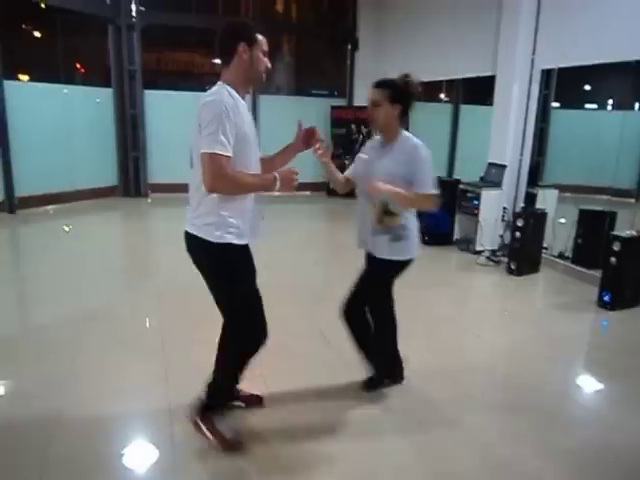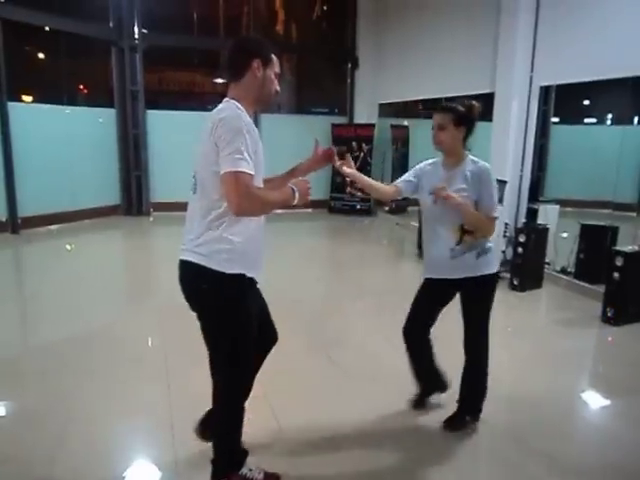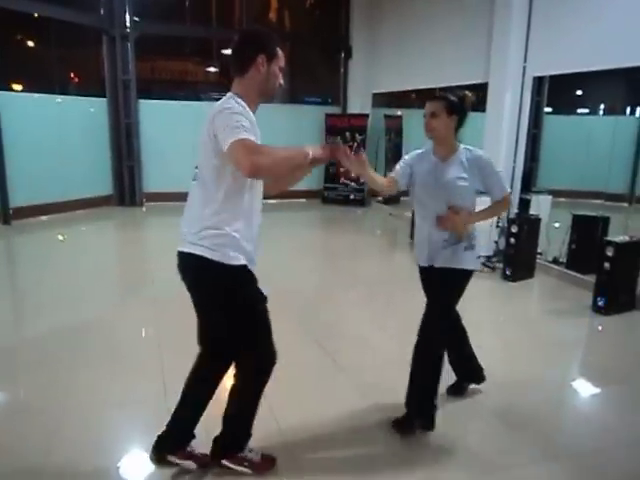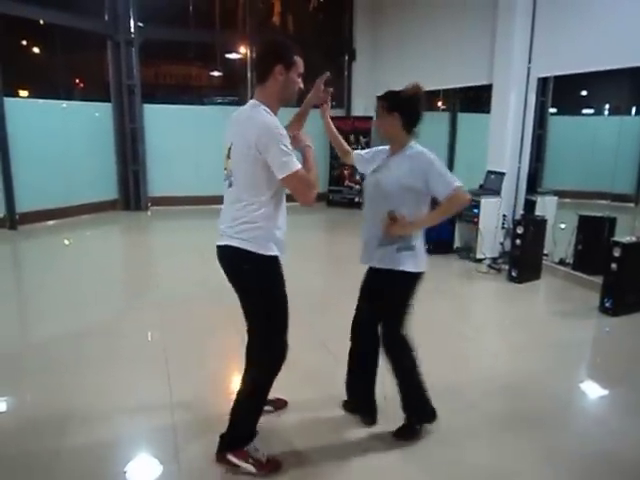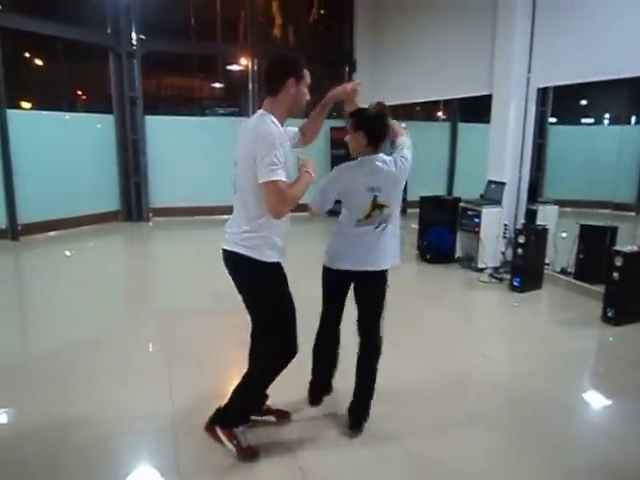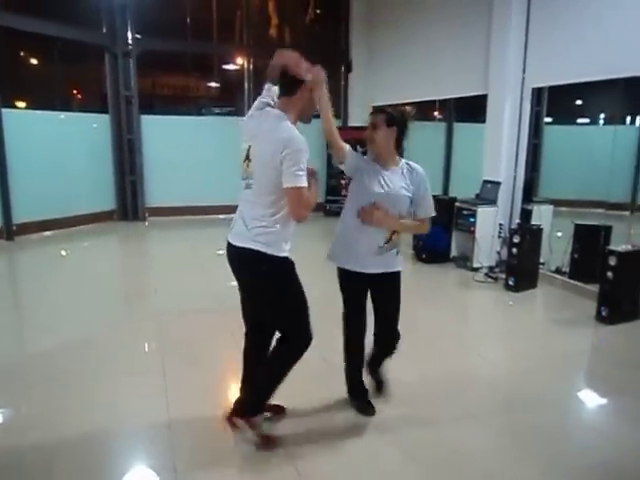
dt=0.5s
person 1, frame 1
left shoulder: (238, 106)
right shoulder: (219, 104)
left elbow: (251, 169)
right elbow: (217, 179)
left wrist: (295, 148)
right wrist: (276, 180)
left hip: (232, 239)
right hip: (216, 240)
left knee: (241, 321)
right knee: (250, 328)
left ankle: (224, 392)
right ankle: (210, 409)
person 1, frame 2
left shoulder: (232, 120)
right shoulder: (234, 120)
left elbow: (257, 187)
right elbow: (243, 200)
left wrist: (306, 167)
right wrist: (294, 194)
left hip: (225, 268)
right hip: (217, 271)
left knee: (262, 340)
right knee: (234, 368)
left ankle: (215, 423)
person 1, frame 3
left shoulder: (236, 114)
right shoulder: (232, 112)
left elbow: (266, 183)
right elbow: (255, 164)
left wrist: (310, 160)
right wrist: (305, 153)
left hip: (209, 258)
right hip: (218, 261)
left knee: (219, 354)
right knee: (258, 355)
left ankle: (173, 443)
right ankle: (231, 447)
person 1, frame 4
left shoulder: (245, 117)
right shoulder: (265, 125)
right elbow: (306, 192)
left wrist: (309, 107)
right wrist: (307, 149)
left hip: (235, 245)
right hip: (253, 251)
left knee: (264, 330)
right knee: (272, 345)
left ankle: (252, 397)
right ankle: (237, 442)
person 1, frame 5
left shoulder: (261, 125)
right shoulder: (269, 134)
left elbow: (304, 136)
right elbow: (279, 205)
left wrist: (330, 102)
right wrist: (306, 175)
left hip: (244, 251)
right hip: (255, 256)
left knee: (268, 332)
right knee: (281, 344)
left ankle: (252, 405)
right ankle: (228, 419)
person 1, frame 6
left shoulder: (256, 117)
right shoulder: (292, 139)
left elbow: (273, 73)
right elbow: (300, 210)
left wrist: (286, 61)
right wrist: (313, 182)
left hip: (240, 246)
right hip: (266, 255)
left knee: (260, 328)
right knee: (297, 334)
left ankle: (248, 402)
right ankle: (250, 409)
person 2, frame 1
left shoulder: (413, 149)
right shoulder: (371, 147)
left elbow: (430, 202)
right elbow: (343, 185)
left wrist: (389, 190)
right wrist: (327, 163)
left hip: (395, 248)
right hip: (376, 245)
left knee: (355, 308)
right knee: (377, 306)
left ankle: (384, 369)
right ankle: (389, 370)
person 2, frame 2
left shoulder: (480, 172)
right shoulder: (426, 170)
left elbow: (488, 227)
right elbow: (390, 193)
left wrist: (458, 201)
right wrist: (355, 176)
left hip: (479, 271)
right hip: (439, 270)
left knee: (475, 339)
right knee: (413, 331)
left ankle: (470, 407)
right ankle: (431, 383)
person 2, frame 3
left shoulder: (476, 161)
right shoulder: (415, 160)
left elbow: (504, 202)
right elbow: (387, 185)
left wrist: (468, 219)
right wrist: (363, 173)
left hip: (457, 260)
right hip: (427, 258)
left knee: (430, 332)
right knee: (445, 321)
left ankle: (420, 413)
right ankle: (470, 372)
person 2, frame 4
left shoulder: (421, 158)
right shoulder: (379, 157)
left elbow: (460, 197)
right elbow: (347, 155)
left wrist: (416, 222)
right wrist: (325, 117)
left hip: (401, 262)
right hip: (383, 260)
left knee: (391, 336)
right knee: (364, 330)
left ankle: (419, 410)
right ankle: (361, 401)
person 2, frame 5
left shoulder: (345, 172)
right shoulder: (399, 165)
left elbow: (318, 206)
right elbow: (400, 132)
right wrist: (366, 113)
left hip: (339, 263)
right hip: (375, 266)
left knee: (329, 326)
right knee: (370, 335)
left ankle: (319, 388)
right ankle: (359, 412)
person 2, frame 6
left shoulder: (413, 174)
right shoulder: (360, 165)
left elbow: (424, 224)
right elbow: (333, 139)
left wrist: (392, 222)
right wrist: (321, 92)
left hip: (388, 267)
right hip: (352, 263)
left knee: (388, 332)
right knee: (355, 330)
left ankle: (374, 366)
right ankle: (358, 390)
